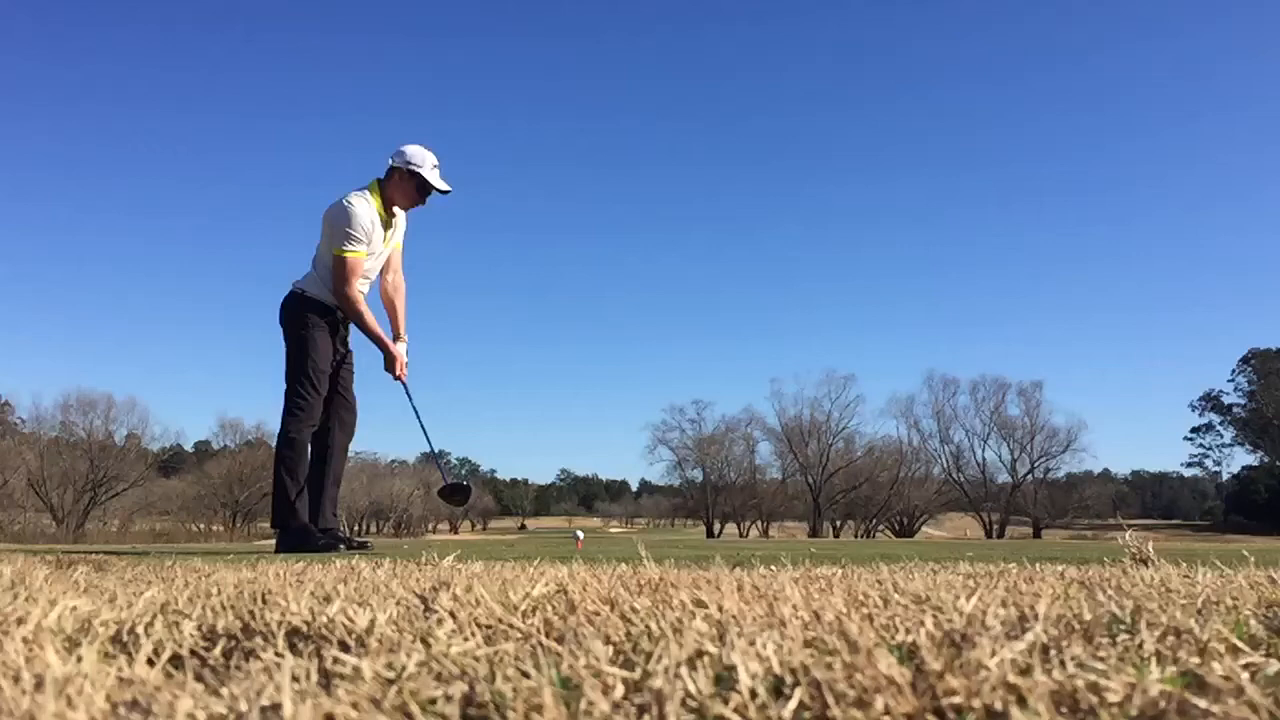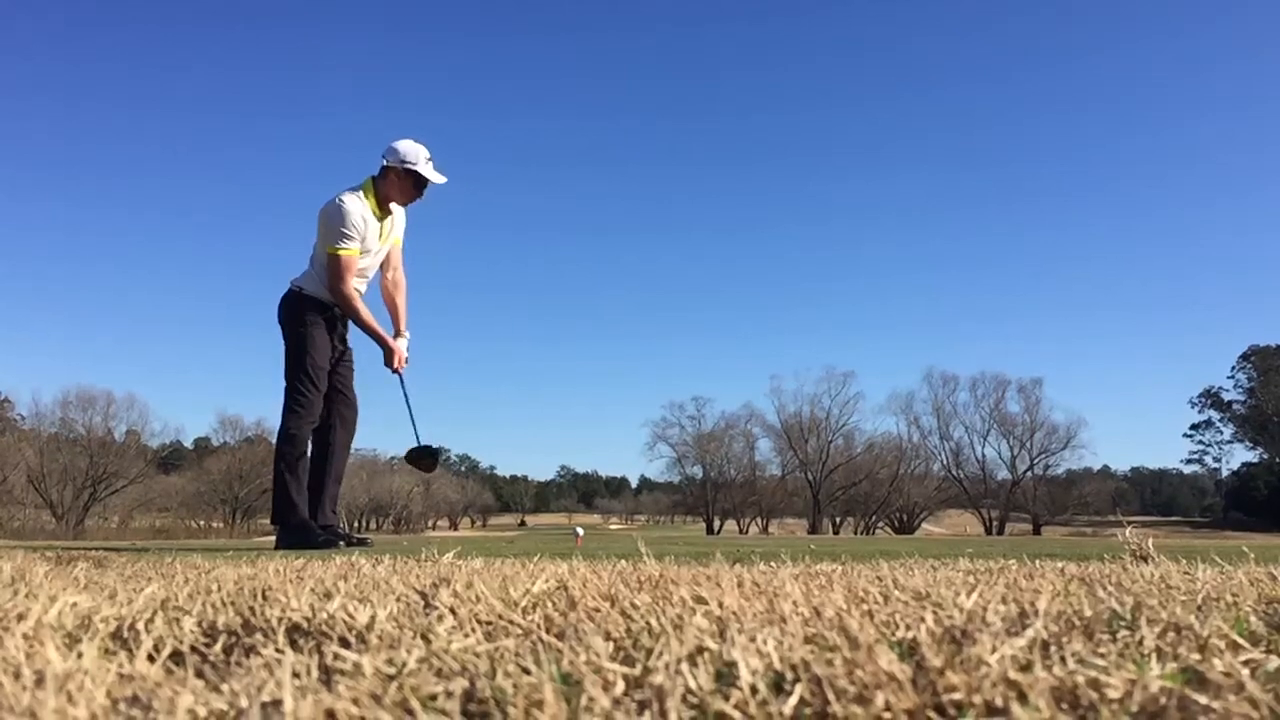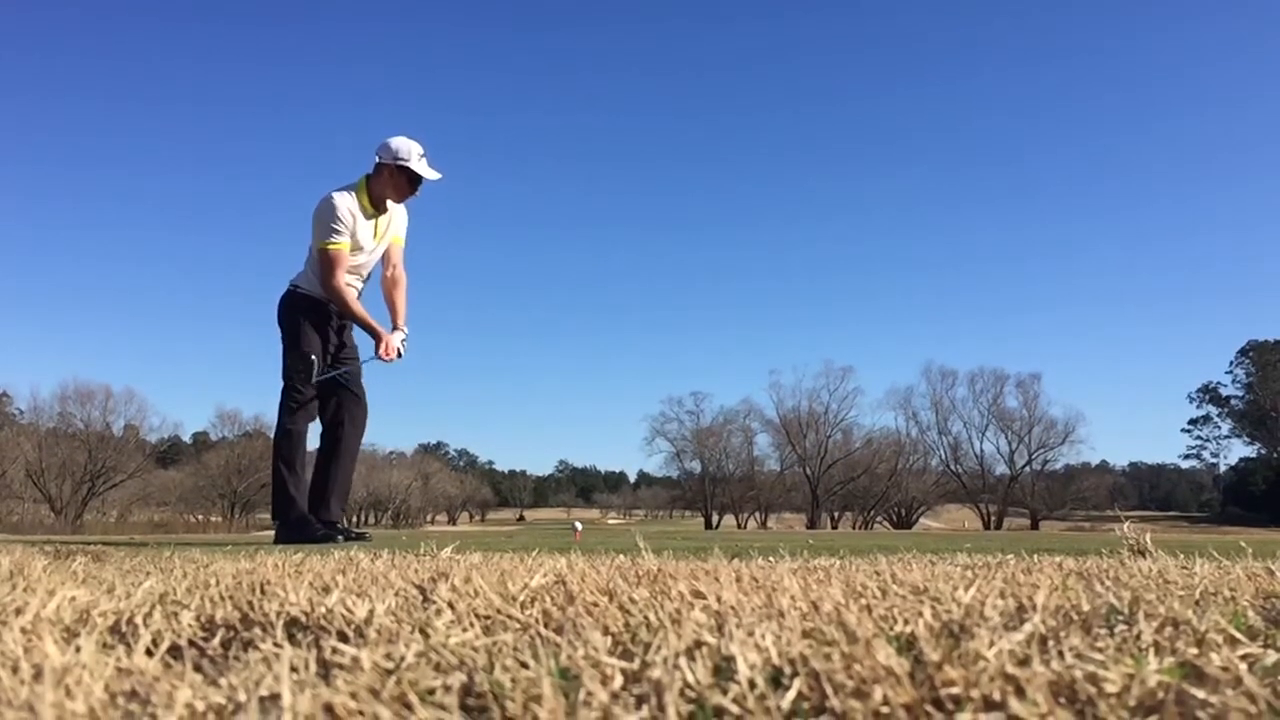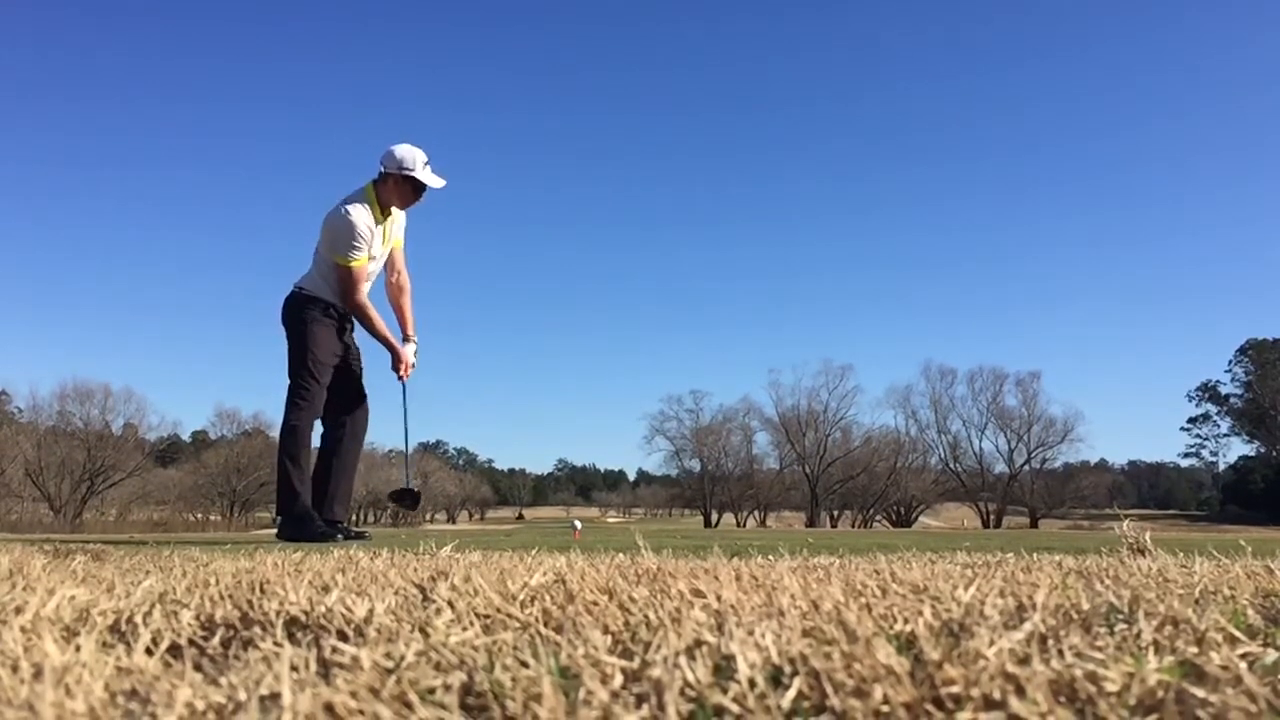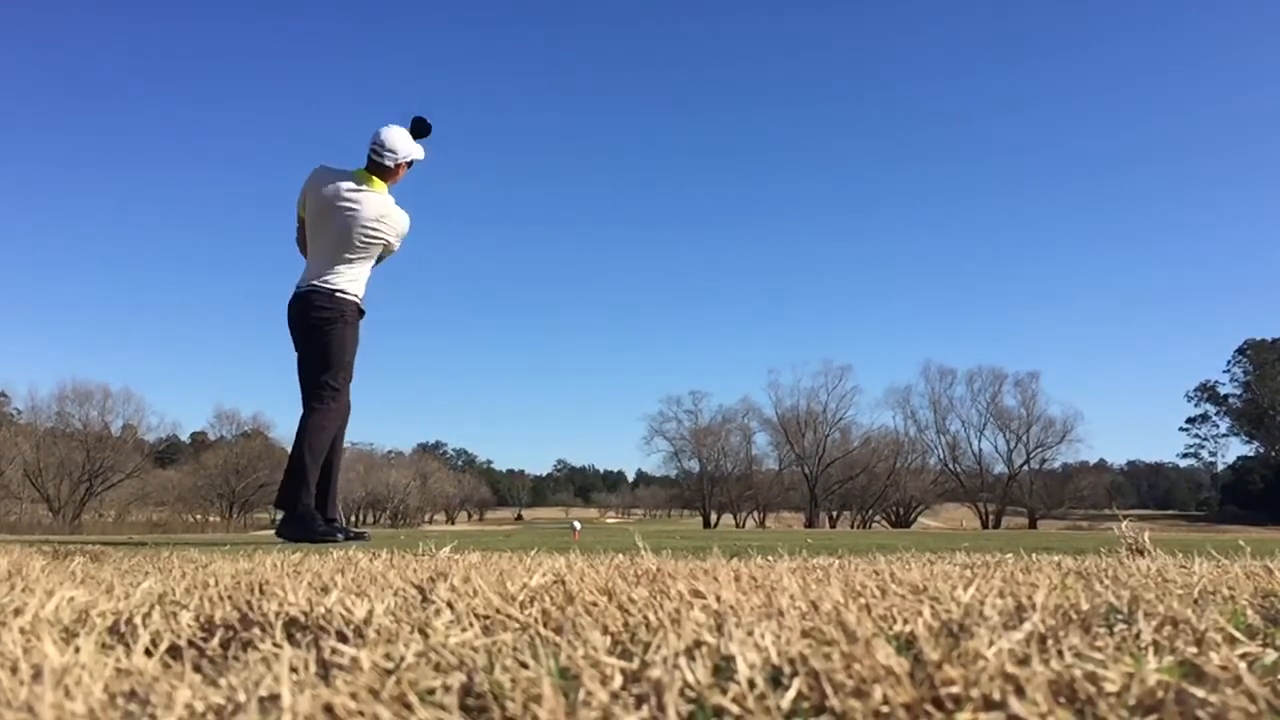
dt=1s
person 1, frame 1
left shoulder: (396, 217)
right shoulder: (356, 210)
left elbow: (392, 278)
right elbow: (345, 289)
left wrist: (401, 339)
right wrist: (386, 346)
left hip: (335, 319)
right hip: (309, 311)
left knee: (340, 419)
right knee: (303, 413)
left ankle: (322, 524)
right ankle: (292, 527)
person 1, frame 2
left shoulder: (396, 215)
right shoulder: (349, 209)
left elbow: (393, 276)
right elbow: (342, 287)
left wrist: (401, 334)
right wrist: (384, 341)
left hip: (335, 318)
right hip: (309, 310)
left knee: (341, 416)
right knee: (305, 410)
left ankle: (322, 521)
right ankle: (292, 523)
person 1, frame 3
left shoulder: (397, 214)
right shoulder: (339, 206)
left elbow: (394, 272)
right elbow: (332, 282)
left wrist: (398, 329)
right wrist: (376, 331)
left hip: (340, 317)
right hip: (307, 308)
left knee: (351, 412)
right knee: (299, 406)
left ankle: (325, 517)
right ankle: (292, 519)
person 1, frame 4
left shoulder: (394, 215)
right shoulder: (355, 219)
left elbow: (397, 278)
right elbow: (354, 297)
left wrist: (409, 339)
right wrist: (393, 348)
left hip: (336, 318)
right hip: (313, 311)
left knee: (351, 413)
right knee: (307, 403)
left ankle: (328, 515)
right ankle: (295, 514)
person 1, frame 5
left shoulder: (320, 179)
right shoulder: (396, 220)
left elbow: (303, 239)
left hip: (305, 302)
right hip: (337, 311)
left knee: (333, 408)
right knee: (327, 405)
left ankle: (322, 515)
right ankle: (297, 511)
